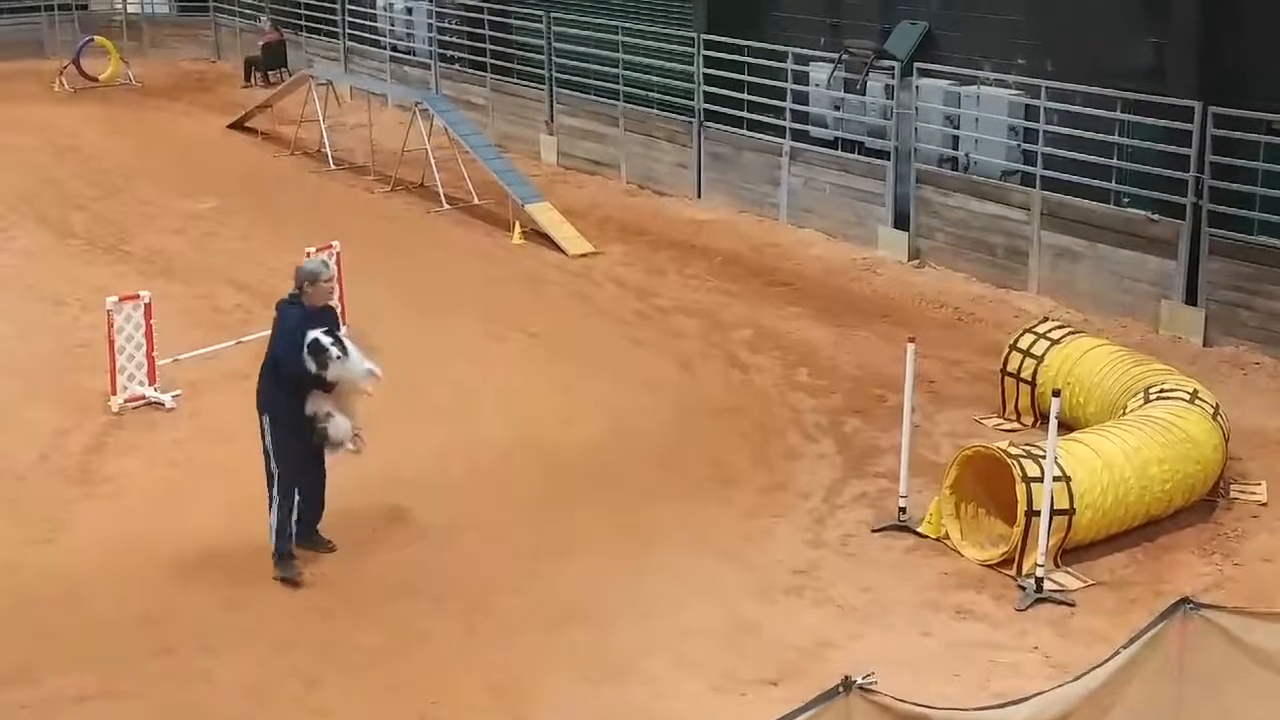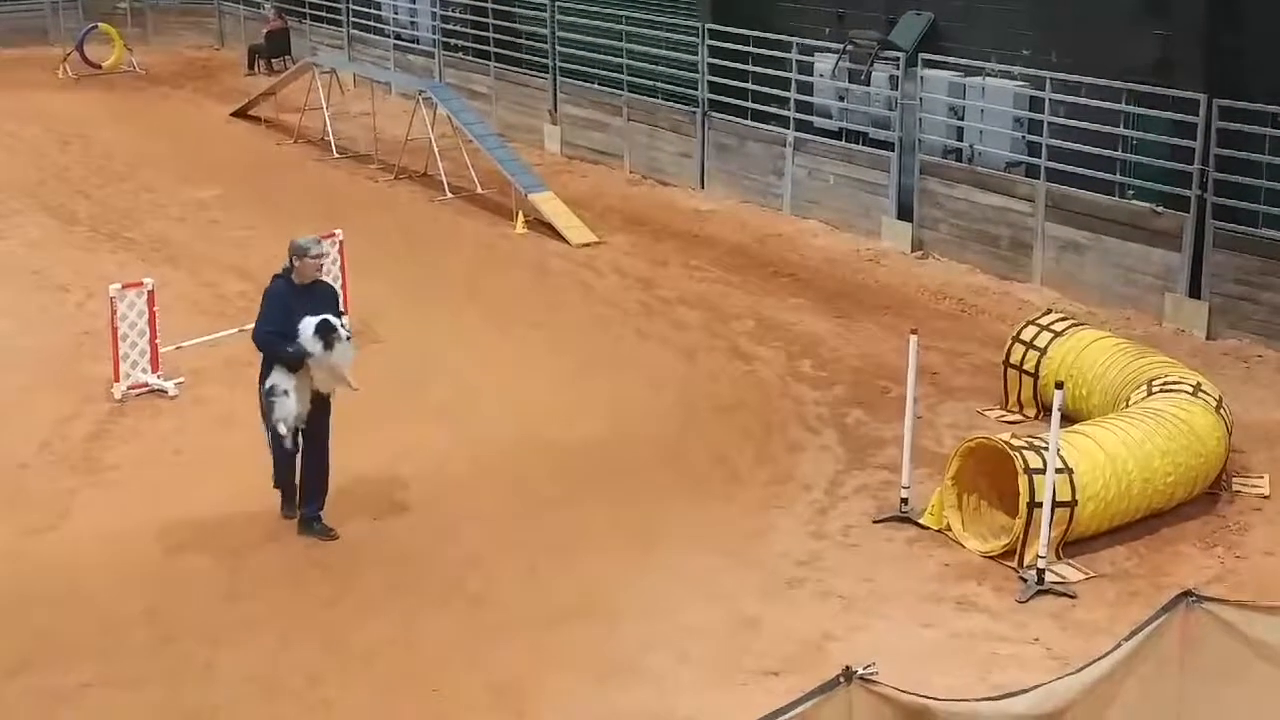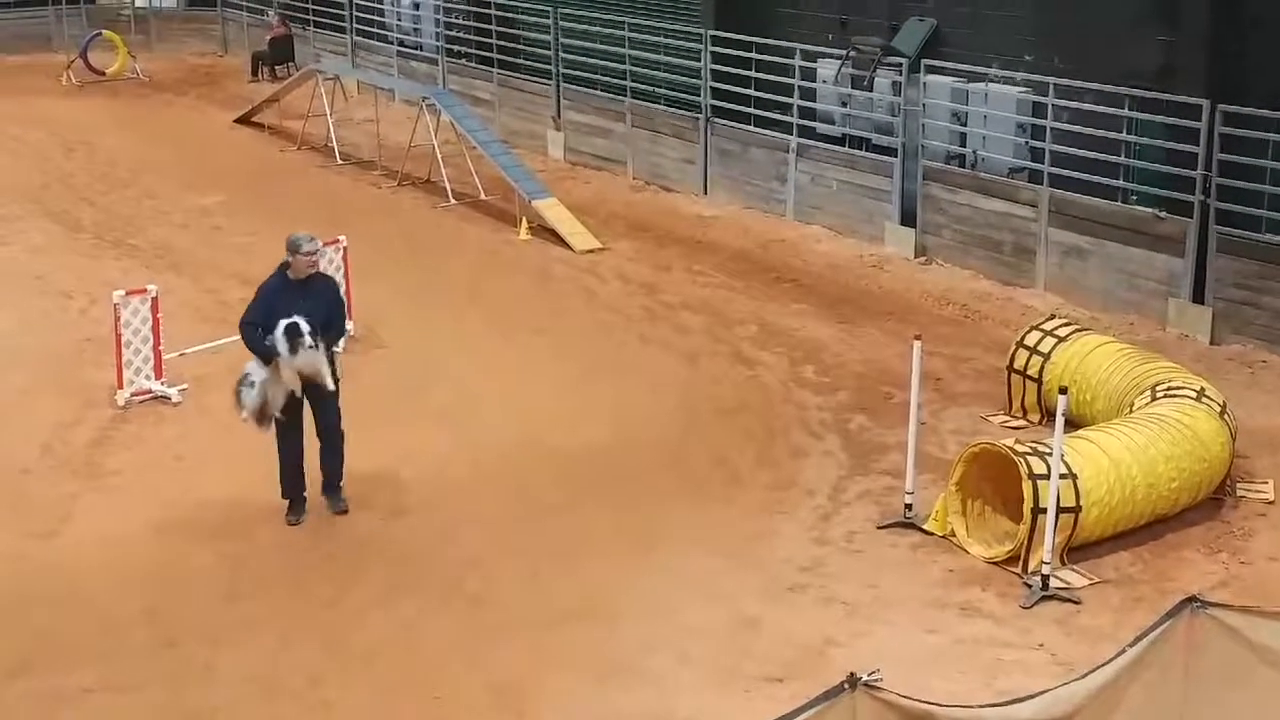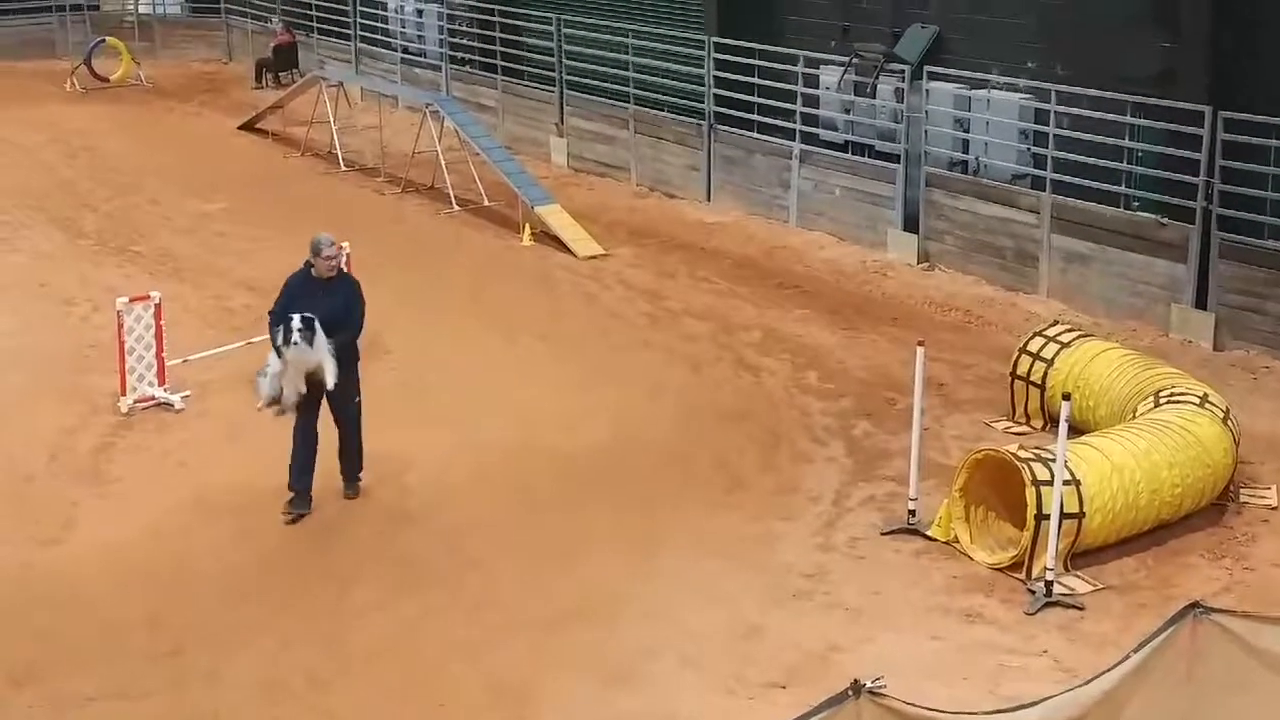
dt=0.4s
person 1, frame 1
left shoulder: (329, 315)
right shoulder: (290, 318)
right elbow: (292, 368)
left wrist: (333, 377)
right wrist: (327, 382)
left hip: (309, 406)
right hip: (279, 408)
left knee: (314, 472)
right knee: (285, 480)
left ankle: (307, 531)
right ankle: (283, 557)
person 1, frame 2
left shoulder: (327, 292)
right shoulder: (277, 292)
right elbow: (263, 337)
right wrist: (295, 359)
left knee: (317, 448)
right knee: (283, 445)
left ankle: (311, 516)
right ankle: (289, 495)
person 1, frame 3
left shoulder: (327, 286)
right shoulder: (272, 288)
left elbow: (338, 327)
right elbow: (248, 326)
right wrist: (268, 355)
left knee: (330, 429)
right knee: (289, 436)
left ankle: (333, 490)
right ankle: (295, 498)
person 1, frame 4
left shoulder: (349, 285)
right shoulder: (296, 283)
left elbow: (354, 328)
right elbow: (276, 318)
left wrist: (329, 349)
right wrist: (283, 348)
left hip: (341, 363)
left knee: (348, 422)
right knee: (304, 428)
left ankle: (351, 476)
right ankle: (300, 495)
